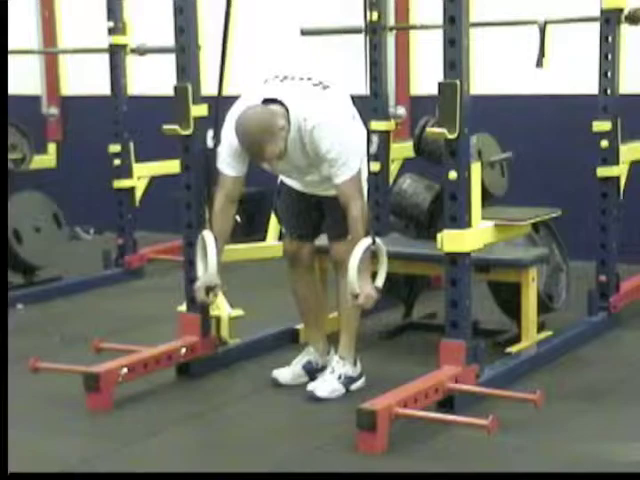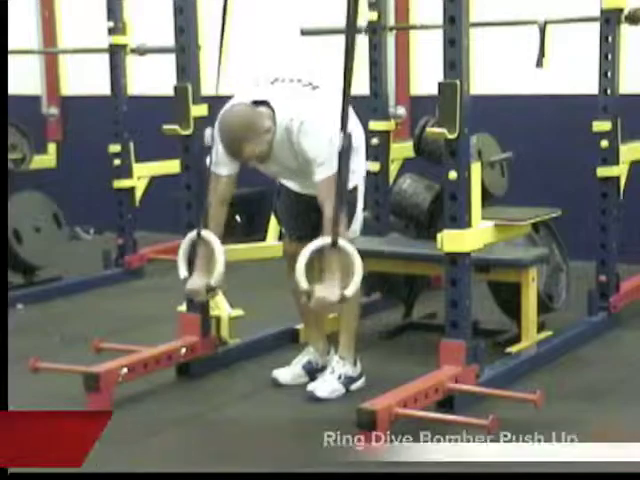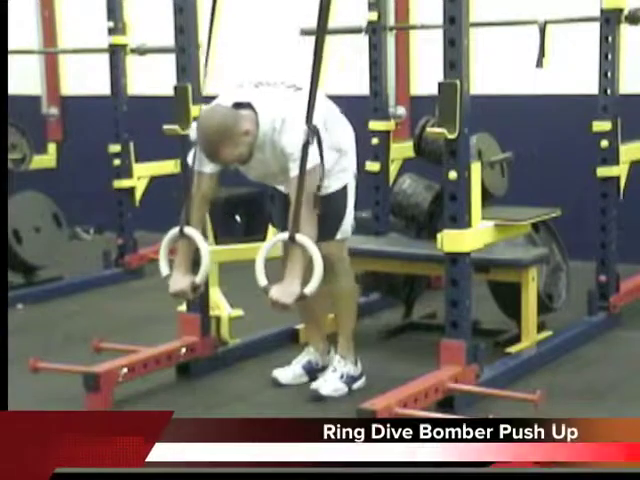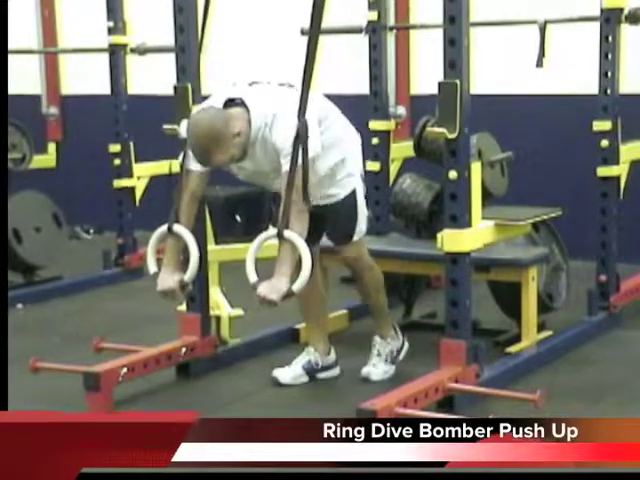
dt=0.4s
person 1, frame 1
left shoulder: (326, 124)
right shoulder: (237, 126)
left elbow: (353, 204)
right elbow: (225, 198)
left wrist: (362, 275)
left hip: (344, 171)
right hip: (296, 177)
left knee: (341, 253)
right knee: (296, 254)
left ankle: (347, 362)
right ankle: (317, 352)
person 1, frame 2
left shoulder: (311, 124)
right shoulder: (229, 127)
left elbow: (330, 205)
right elbow: (218, 199)
left wrist: (331, 280)
right wrist: (202, 270)
left hip: (340, 166)
right hip: (294, 177)
left knee: (340, 256)
right knee: (295, 254)
left ankle: (347, 362)
right ankle: (318, 352)
person 1, frame 3
left shoulder: (291, 124)
right shoulder: (213, 129)
left elbow: (305, 206)
right elbow: (200, 199)
left wrist: (291, 281)
right wrist: (182, 269)
left hip: (331, 165)
right hip: (285, 176)
left knee: (331, 254)
right knee: (299, 257)
left ankle: (346, 361)
right ankle: (320, 352)
person 1, frame 4
left shoulder: (285, 122)
right shoulder: (206, 127)
left elbow: (297, 202)
right elbow: (188, 196)
left wrist: (280, 278)
right wrist: (170, 267)
left hip: (335, 169)
right hip: (288, 179)
left knee: (351, 255)
left ankle: (389, 338)
right ankle: (320, 353)
